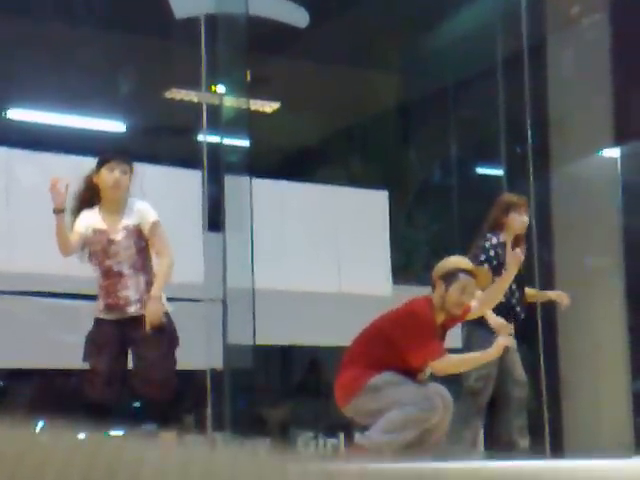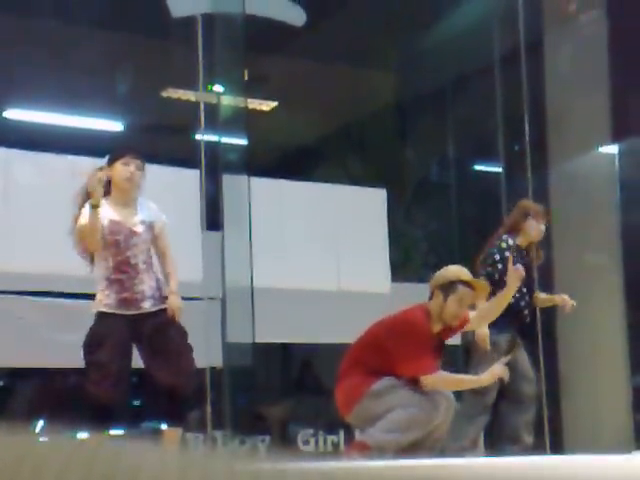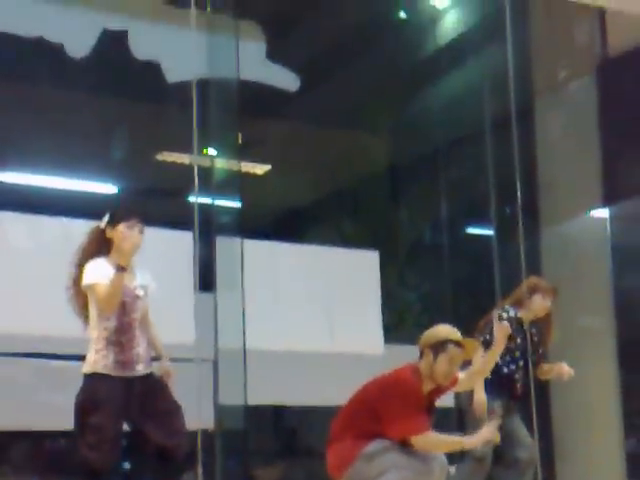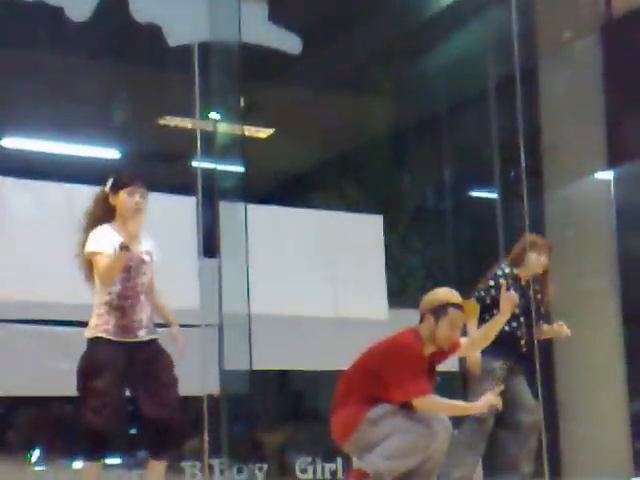
dt=0.5s
person 1, frame 1
left shoulder: (141, 210)
right shoulder: (88, 218)
left elbow: (164, 257)
right elbow: (67, 251)
left wrist: (155, 297)
right wrist: (60, 209)
left hip: (146, 312)
right hip: (108, 316)
left knee: (157, 380)
right knee: (99, 387)
person 1, frame 2
left shoulder: (149, 209)
right shoulder: (96, 209)
left elbow: (165, 256)
right elbow: (91, 245)
left wrist: (173, 292)
right wrist: (94, 201)
left hip: (154, 308)
right hip: (112, 311)
left knee: (181, 375)
right knee: (106, 387)
person 1, frame 3
left shoulder: (141, 275)
right shoulder: (97, 267)
right elbow: (107, 305)
left wrist: (162, 357)
right wrist: (121, 264)
left hip: (141, 374)
right hip: (104, 374)
left knee: (172, 439)
right knee: (100, 451)
person 1, frame 4
left shoulder: (147, 241)
right shoulder: (102, 234)
right elbow: (106, 277)
left wrist: (172, 324)
right wrist: (126, 242)
left hip: (145, 341)
right hip: (106, 340)
left knee: (166, 414)
right knee: (100, 420)
person 2, frame 1
left shoulder: (513, 249)
right shoulder: (489, 244)
left wrist: (548, 295)
right wrist: (490, 316)
left hip: (504, 331)
right hip: (485, 329)
left knee: (516, 389)
right knee: (477, 392)
left ankle: (512, 451)
right ankle: (464, 454)
person 2, frame 2
left shoulder: (527, 255)
right shoulder: (503, 245)
left elbow: (529, 296)
left wrist: (555, 299)
left hip: (510, 331)
right hip: (492, 329)
left knee: (526, 387)
right knee: (483, 390)
left ankle: (515, 447)
right ankle: (461, 450)
person 2, frame 3
left shoulder: (533, 332)
right shoulder: (505, 315)
left elbow: (539, 369)
left wrist: (557, 369)
right wrist: (478, 391)
left hip: (508, 400)
right hip: (486, 395)
left knee: (524, 453)
right knee: (481, 454)
person 2, frame 4
left shoulder: (534, 290)
right shoulder: (503, 274)
left elbow: (534, 329)
right elbow: (473, 305)
left wrist: (553, 330)
left hip: (513, 361)
right hip: (489, 356)
left knee: (529, 416)
right knee: (482, 416)
person 3, frame 1
left shoulder: (444, 310)
right shoulder: (418, 314)
left elbow: (482, 306)
right elbow: (439, 365)
left wrist: (510, 272)
right wrist: (490, 353)
left hip: (384, 384)
right hip: (357, 386)
left knee: (441, 403)
right knee: (428, 403)
right ankle: (364, 452)
person 3, frame 2
left shoulder: (441, 318)
right shoulder: (413, 323)
left elbow: (480, 317)
right elbow: (429, 379)
left wrist: (511, 287)
right wrist: (482, 379)
left hip: (385, 391)
right hip: (358, 394)
left knee: (442, 403)
right knee: (433, 402)
right ankle: (363, 450)
person 3, frame 3
left shoulder: (431, 378)
right shoulder: (404, 384)
left elbow: (469, 379)
right elbow: (420, 440)
left wrist: (498, 346)
right wrist: (471, 442)
left hip: (375, 451)
right hip: (351, 455)
left knee: (436, 465)
person 3, frame 4
left shoulder: (433, 343)
right shoulder: (405, 347)
left elbow: (471, 345)
right elbow: (423, 402)
left wrist: (503, 315)
right wrist: (475, 406)
left hip: (381, 413)
right hip: (354, 420)
left knee: (440, 427)
right knee: (427, 429)
